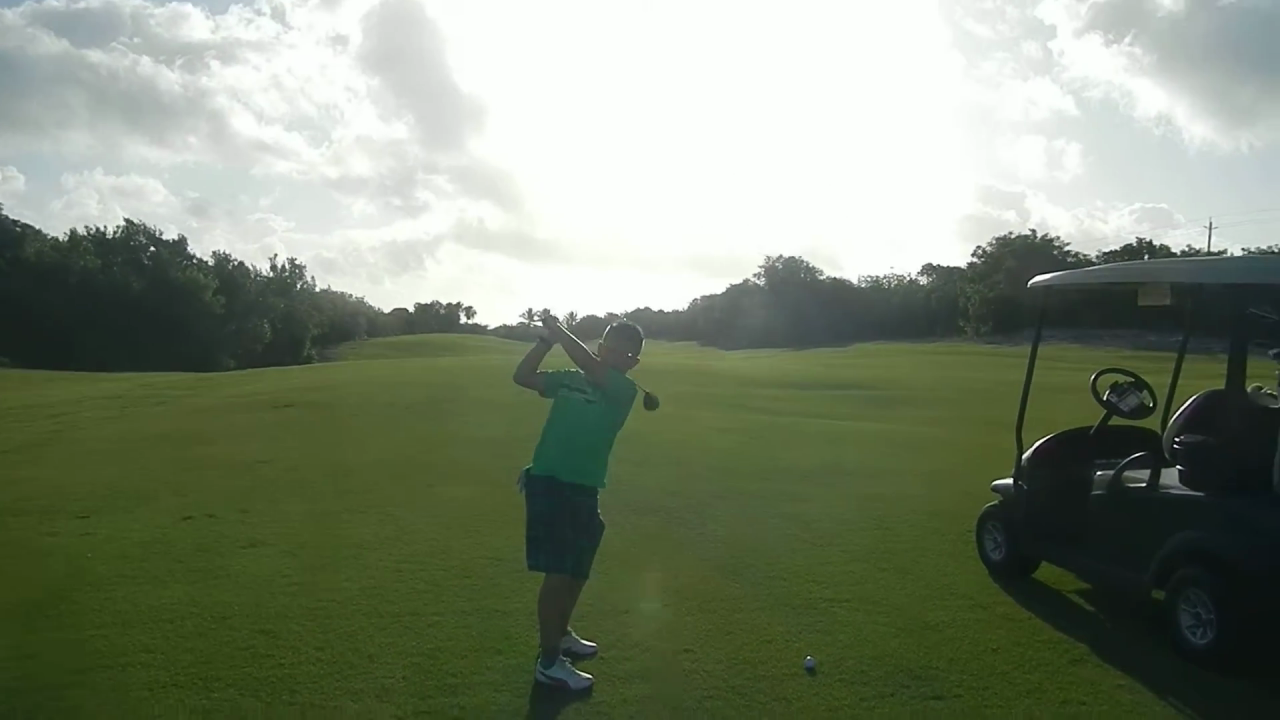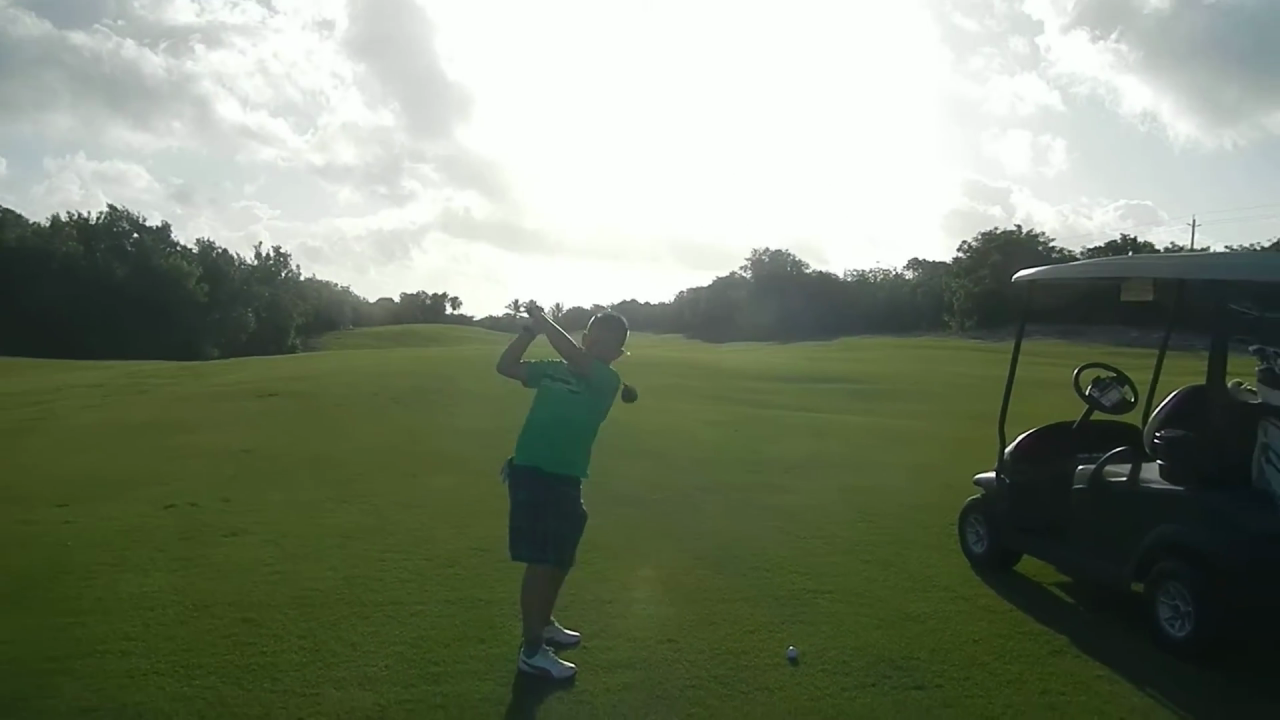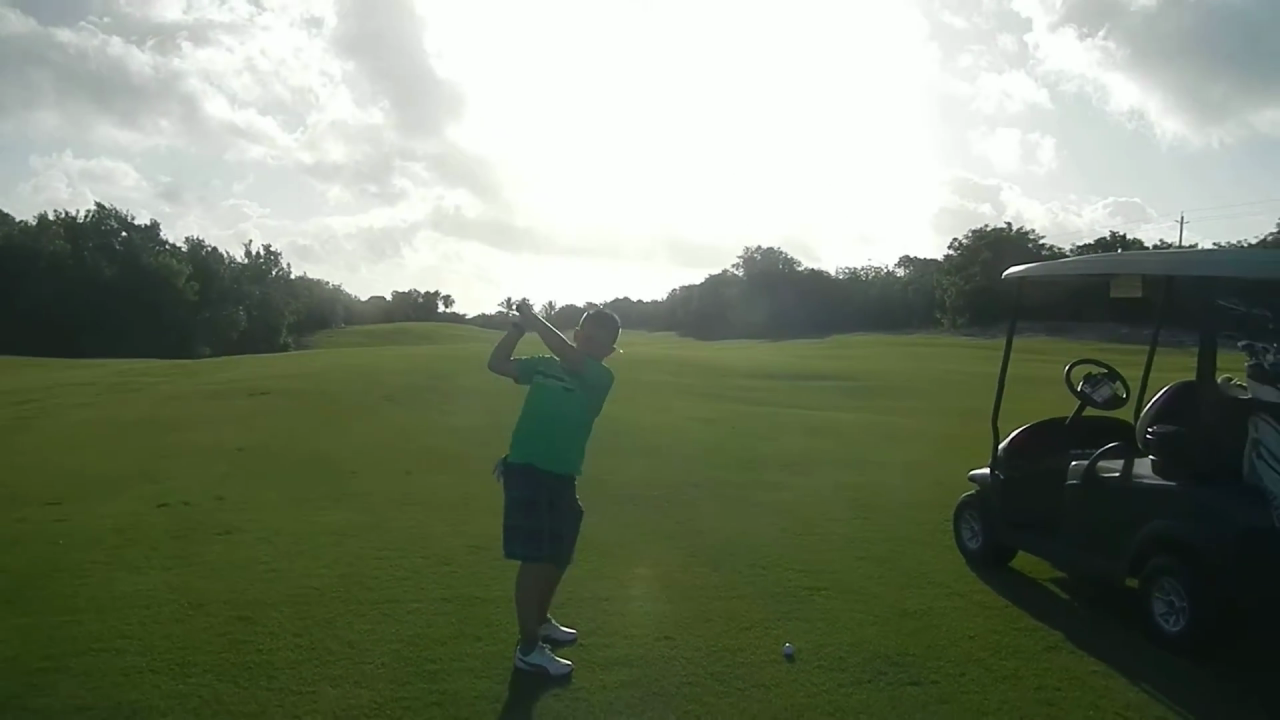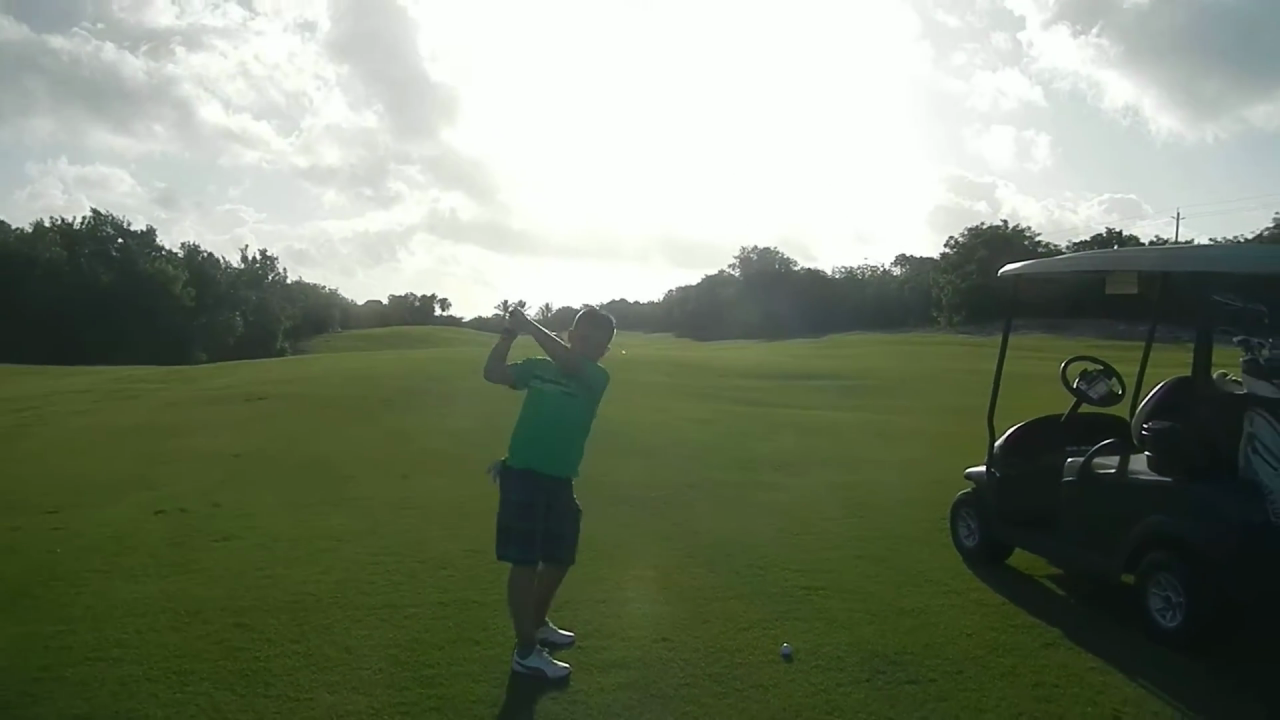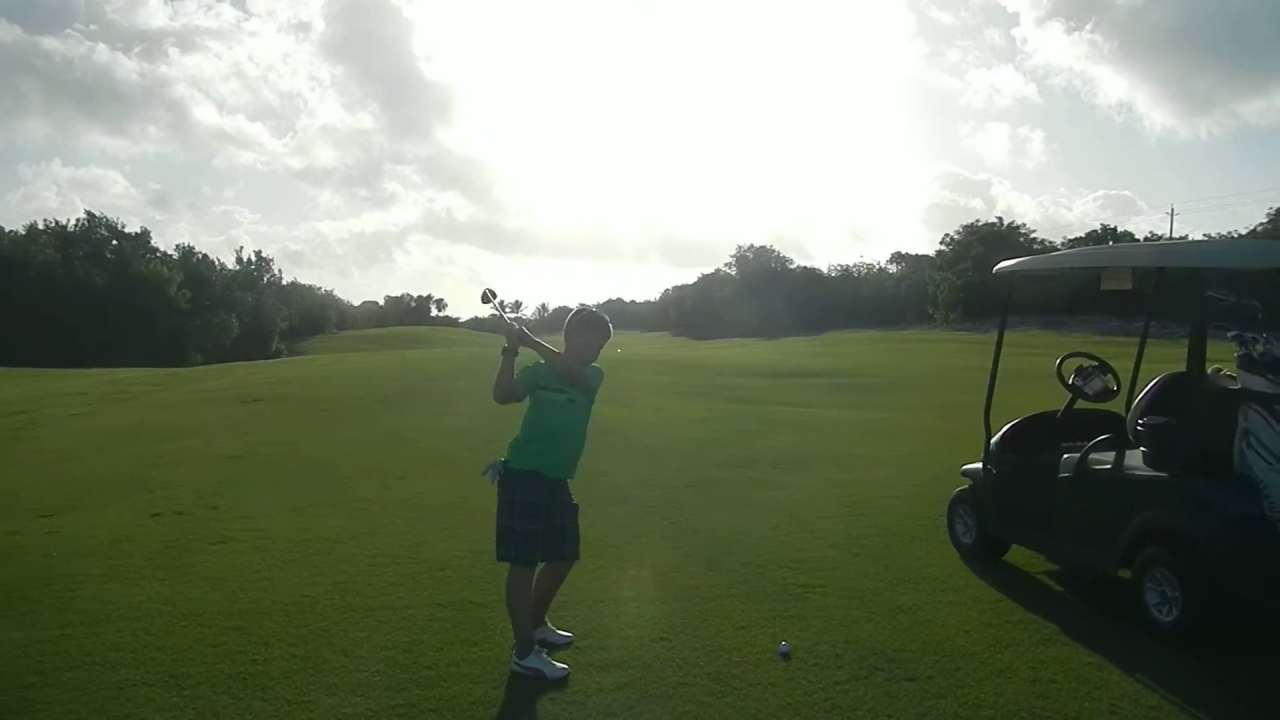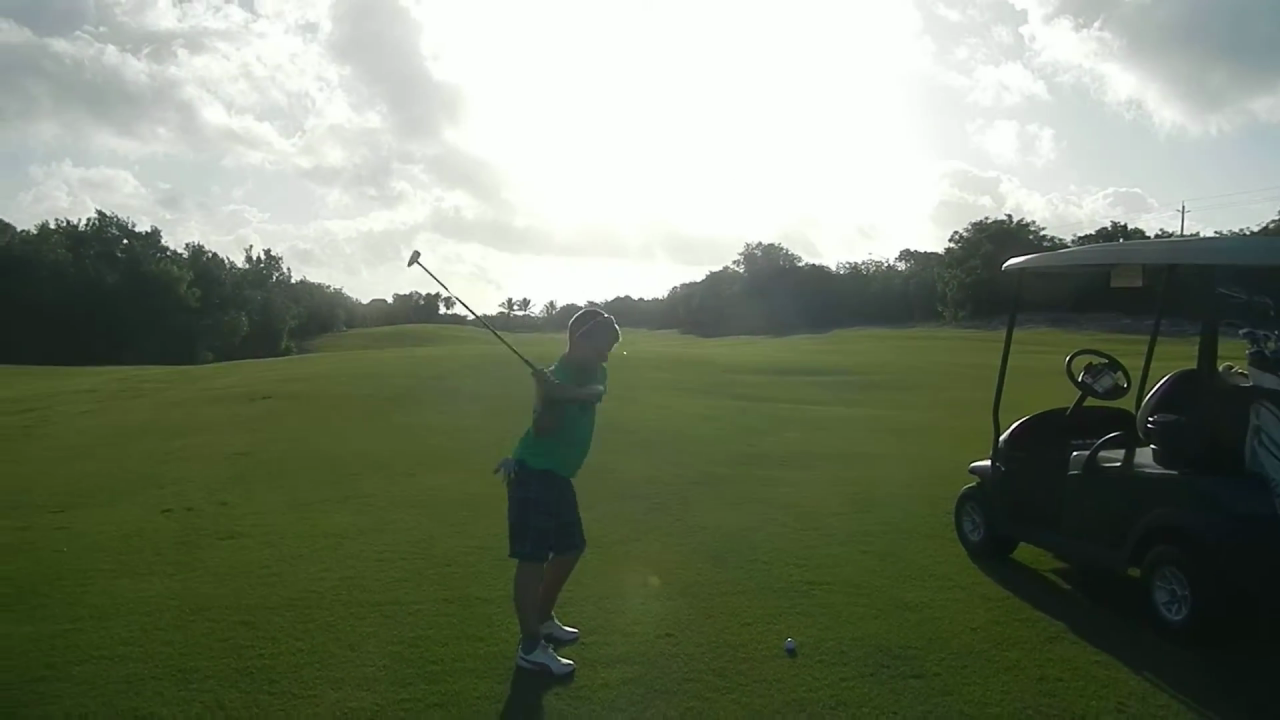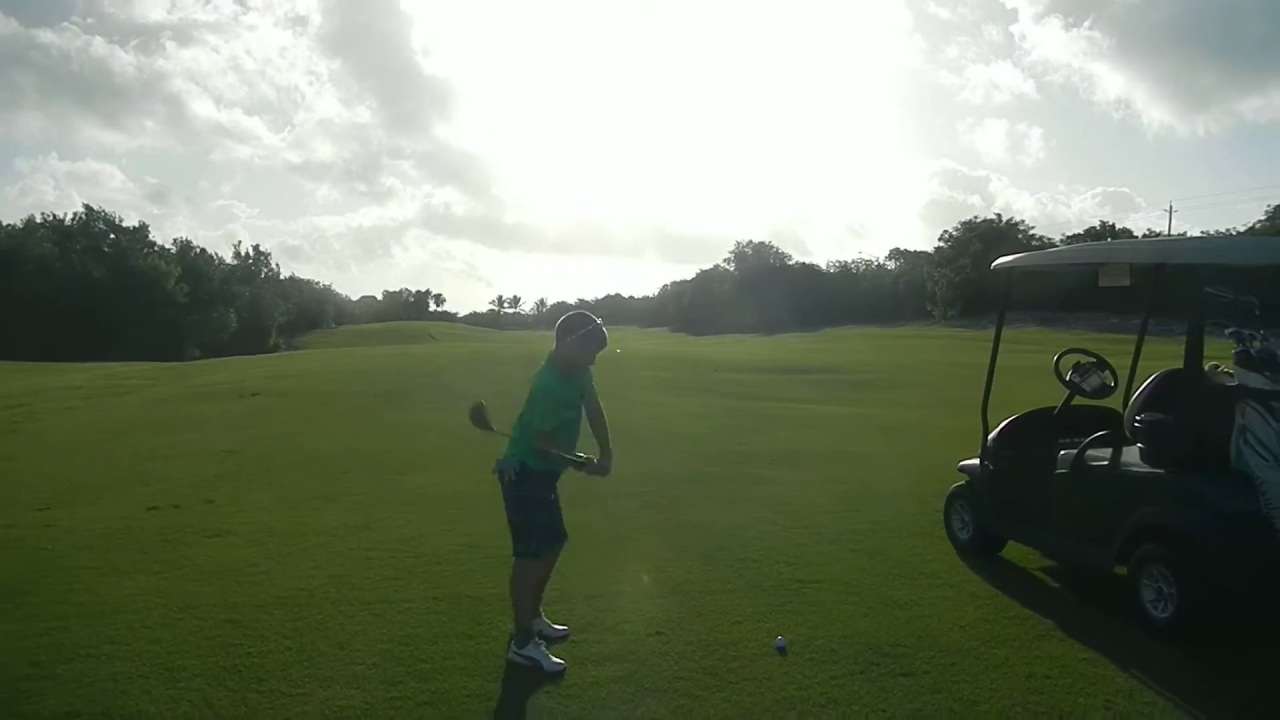
dt=0.1s
person 1, frame 1
left shoulder: (624, 390)
right shoulder: (567, 378)
left elbow: (591, 366)
right elbow: (522, 376)
left wrist: (560, 332)
right wrist: (548, 340)
left hip: (583, 489)
right hip: (548, 483)
left knee: (576, 572)
right knee: (557, 572)
left ankle: (560, 634)
right ankle: (549, 661)
person 1, frame 2
left shoulder: (608, 381)
right shoulder: (551, 369)
left elbow: (576, 358)
right elbow: (505, 366)
left wrist: (544, 323)
right wrist: (531, 329)
left hip: (567, 479)
right hip: (531, 473)
left knee: (559, 562)
right knee: (539, 562)
left ankle: (543, 623)
right ankle: (532, 650)
person 1, frame 3
left shoulder: (601, 378)
right shoulder: (543, 365)
left elbow: (570, 357)
right elbow: (496, 364)
left wrist: (535, 322)
right wrist: (519, 326)
left hip: (562, 478)
right hip: (525, 471)
left knee: (556, 558)
right knee: (533, 559)
left ankle: (540, 620)
right ankle: (529, 648)
person 1, frame 4
left shoulder: (597, 378)
right shoulder: (538, 367)
left elbow: (568, 359)
right elbow: (492, 373)
left wrist: (529, 326)
right wrist: (511, 331)
left hip: (559, 480)
right hip: (523, 475)
left knee: (559, 559)
right knee: (525, 562)
left ankle: (537, 623)
right ankle: (526, 651)
person 1, frame 5
left shoulder: (593, 375)
right shoulder: (539, 372)
left elbow: (570, 370)
right elbow: (502, 395)
left wrist: (531, 342)
right wrist: (510, 352)
left hip: (555, 481)
right hip: (523, 477)
left knee: (563, 556)
right knee: (523, 562)
left ankle: (536, 623)
right ankle: (524, 652)
person 1, frame 6
left shoulder: (595, 374)
right shoulder: (554, 377)
left elbow: (594, 392)
right elbow: (543, 431)
left wrist: (568, 393)
right wrist: (547, 398)
left hip: (558, 476)
right hip: (533, 474)
left knee: (568, 550)
right knee: (534, 559)
left ankle: (542, 618)
right ankle: (530, 646)
person 1, frame 7
left shoulder: (578, 374)
right shoulder: (548, 386)
left elbow: (595, 411)
right elbow: (542, 443)
left wrist: (606, 452)
right wrist: (578, 462)
left hip: (539, 472)
right hip: (525, 473)
left knee: (548, 547)
right knee: (532, 552)
left ankle: (530, 619)
right ankle: (523, 643)
